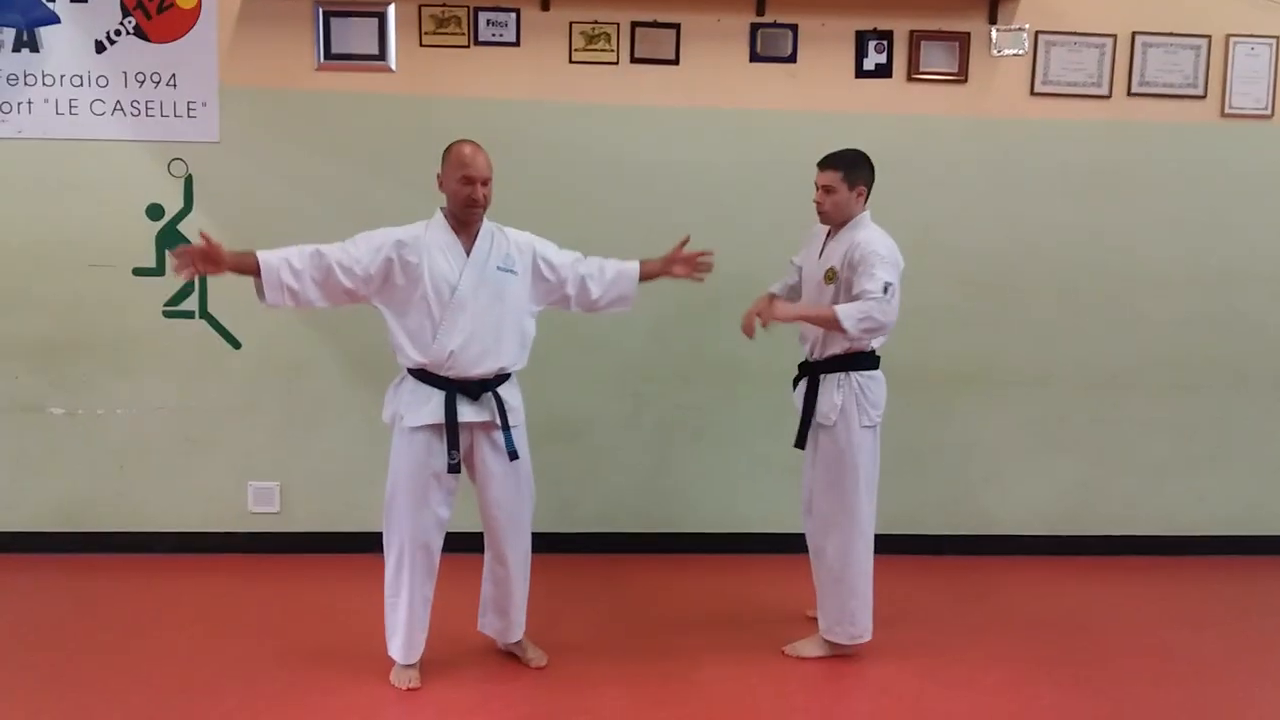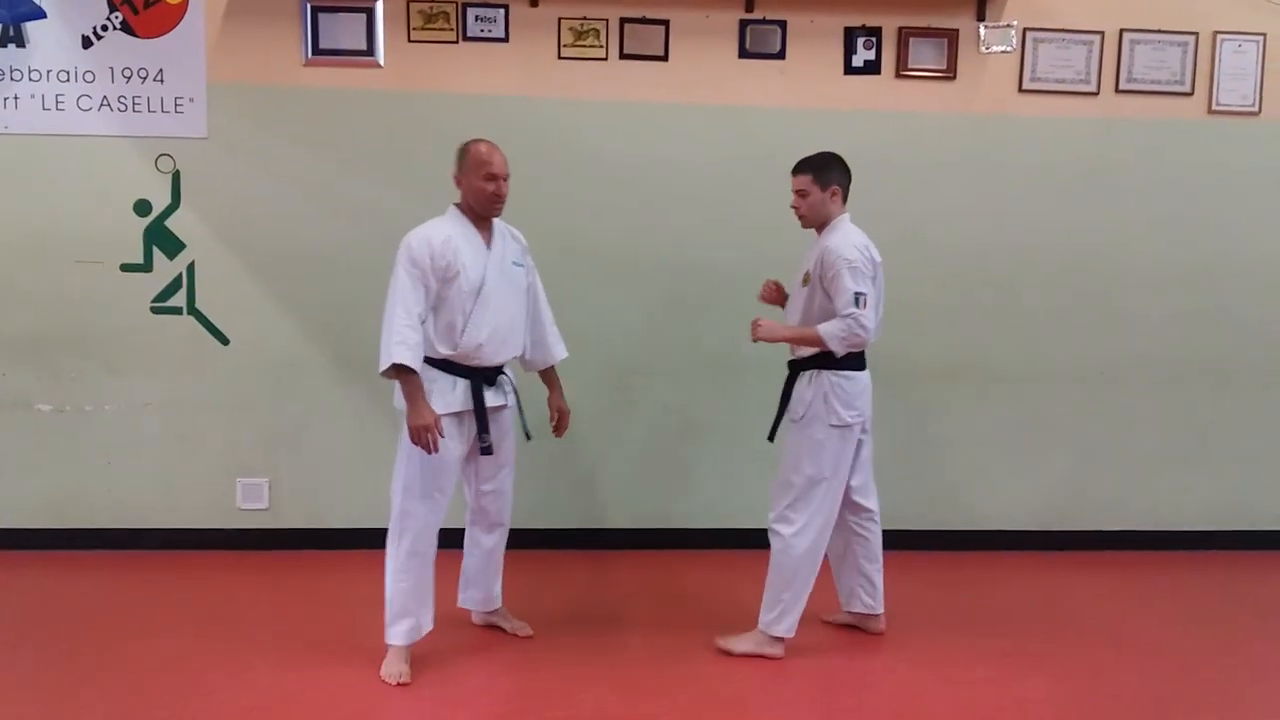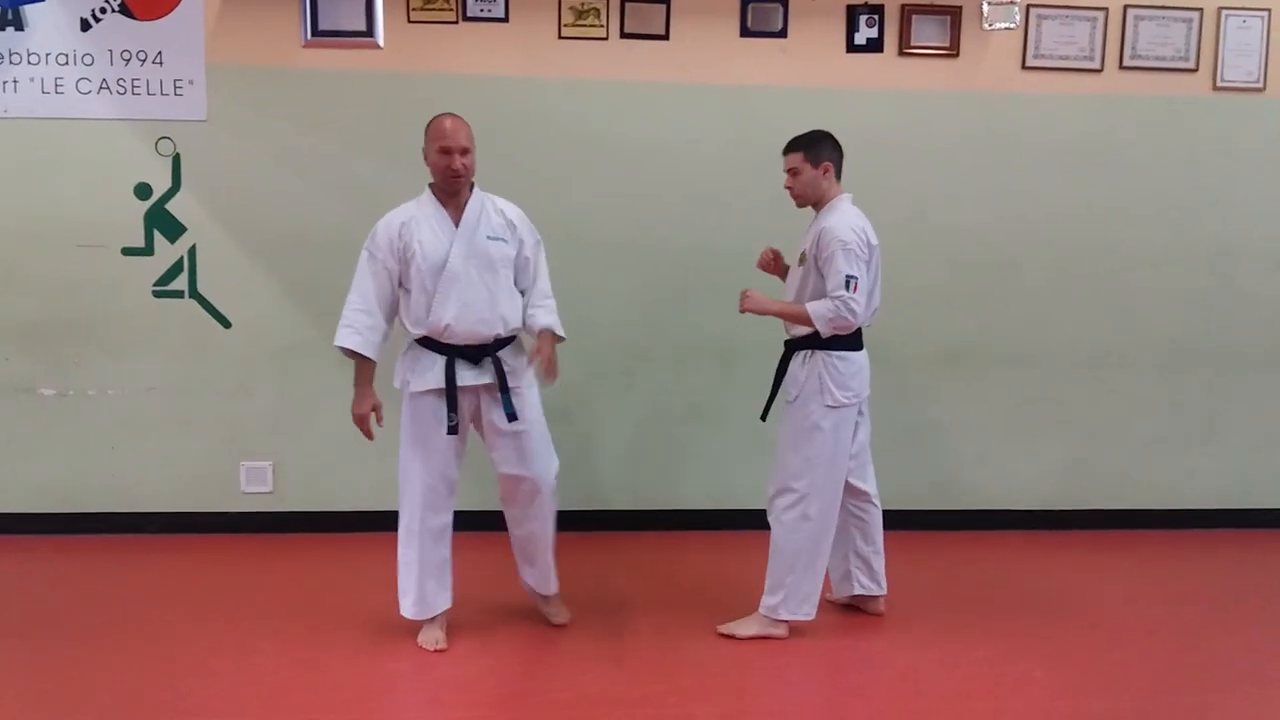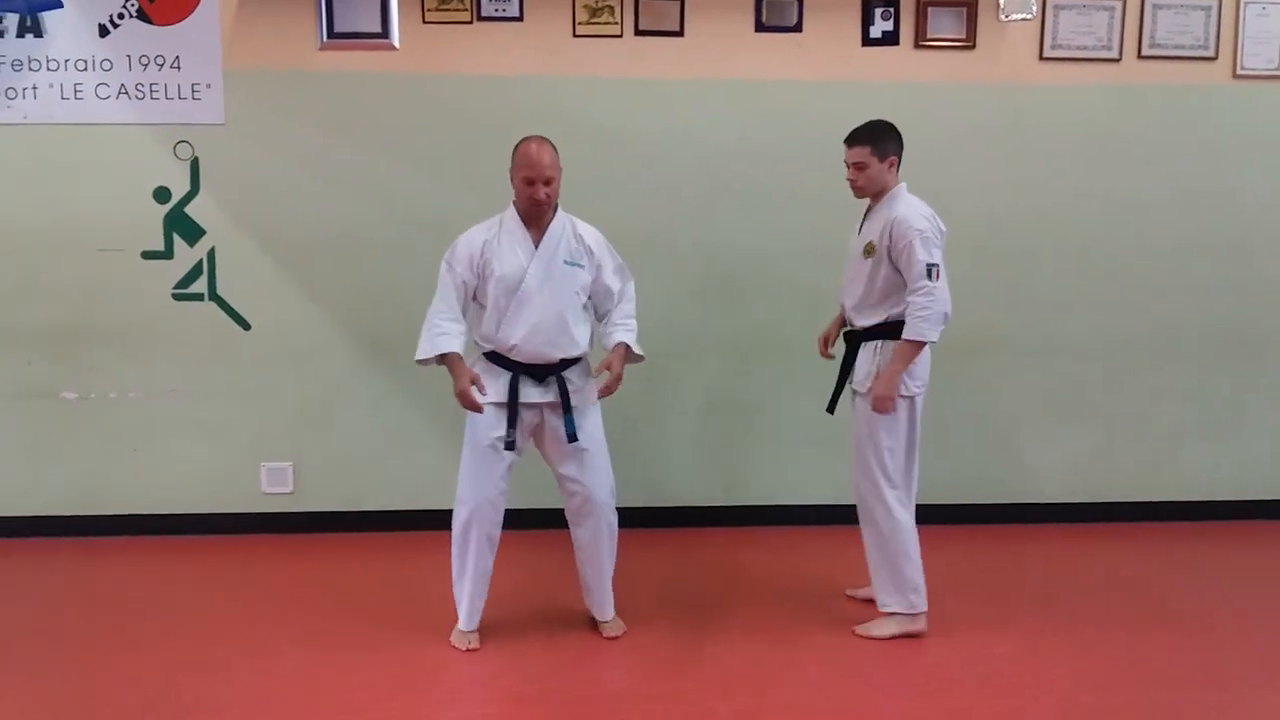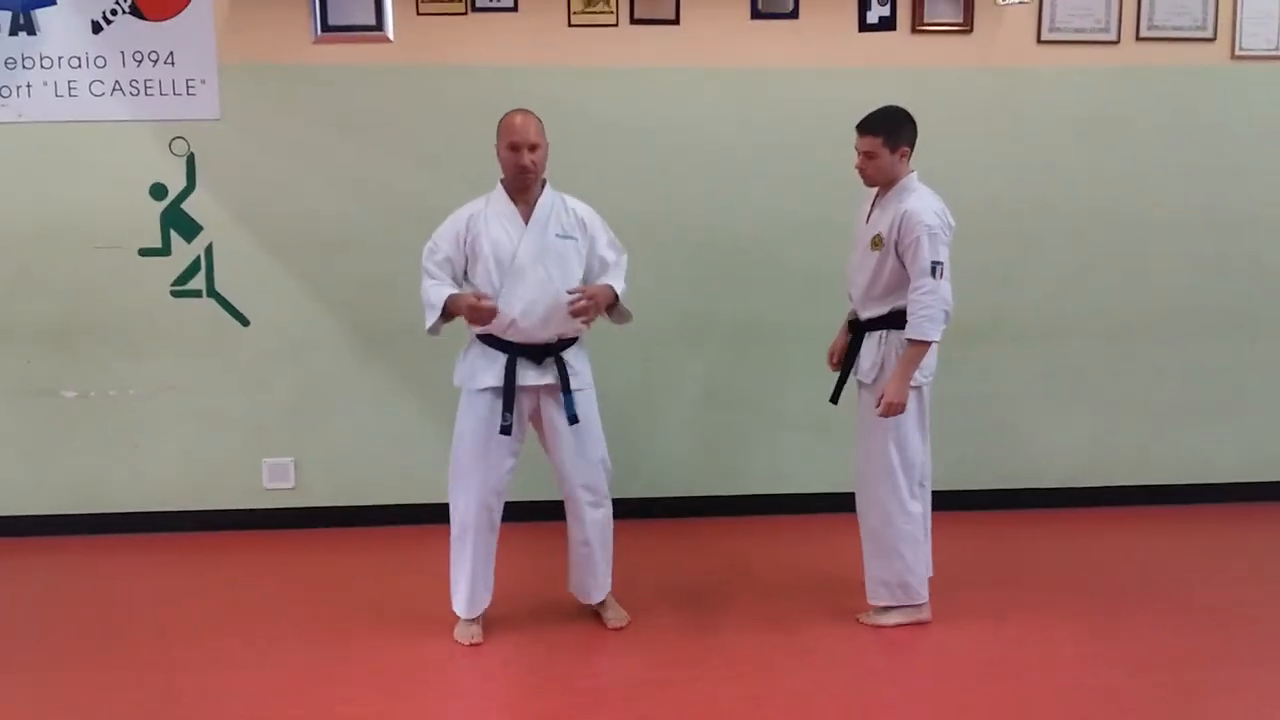
dt=1s
person 1, frame 1
left shoulder: (522, 248)
right shoulder: (400, 247)
left elbow: (588, 277)
right elbow: (320, 267)
left wrist: (662, 267)
right wrist: (228, 261)
left hip: (497, 406)
right hip: (427, 407)
left knee: (510, 526)
right knee: (413, 530)
left ankle: (509, 631)
right ankle: (405, 652)
person 1, frame 2
left shoulder: (514, 243)
right shoulder: (427, 242)
left elbow: (535, 319)
right elbow: (403, 325)
left wrist: (555, 388)
right wrist: (416, 403)
left hip: (496, 393)
right hip: (442, 393)
left knee: (493, 506)
right knee: (418, 513)
left ankle: (483, 603)
right ankle: (400, 640)
person 1, frame 3
left shoulder: (508, 217)
right shoulder: (399, 226)
left elbow: (538, 283)
right elbow: (370, 307)
left wrist: (545, 337)
right wrist: (363, 387)
left hip: (504, 368)
right hip: (434, 372)
left knee: (534, 477)
right knee: (427, 491)
left ankle: (544, 586)
right ankle: (430, 610)
person 1, frame 4
left shoulder: (587, 241)
right shoulder: (479, 242)
left elbow: (620, 303)
right elbow: (446, 308)
left wrist: (618, 355)
right wrist: (456, 367)
left hip: (570, 388)
right hip: (498, 388)
left knee: (594, 498)
right knee: (477, 502)
left ankle: (601, 605)
right ankle: (467, 614)
person 1, frame 5
left shoulder: (578, 215)
right shoulder: (469, 219)
left elbow: (615, 269)
right elbow: (432, 277)
left wrist: (604, 295)
right wrist: (460, 304)
left hip: (563, 368)
right hip: (493, 369)
left knee: (587, 481)
right knee: (477, 489)
left ankle: (599, 592)
right ankle: (469, 606)
person 2, frame 1
left shoulder: (873, 247)
right shoulder: (821, 238)
left elbow: (875, 315)
right elbow: (795, 282)
left wrist: (795, 312)
right wrist: (769, 303)
left hip: (850, 388)
right hip: (821, 383)
left knee: (843, 509)
right knee: (822, 504)
left ankle: (842, 630)
right ankle: (842, 603)
person 2, frame 2
left shoulder: (843, 248)
right shoulder: (836, 244)
left elbow: (857, 328)
left wrist: (782, 332)
right wrist: (786, 299)
left hip: (829, 388)
right hip: (838, 385)
left knee: (799, 510)
right knee: (852, 501)
left ankle: (772, 631)
right ankle: (866, 607)
person 2, frame 3
left shoulder: (839, 230)
right shoulder: (837, 223)
left elbow: (844, 311)
left wrist: (770, 306)
right wrist: (786, 273)
left hip: (825, 370)
right hip: (836, 366)
left knee: (800, 492)
right knee: (851, 483)
left ankle: (778, 613)
right ankle: (866, 589)
person 2, frame 4
left shoulder: (909, 220)
right shoulder: (876, 214)
left elbow: (930, 305)
left wrist: (893, 376)
right wrist: (840, 323)
left hip: (891, 361)
right hip: (871, 355)
left knee: (884, 485)
right knee: (881, 480)
left ankle: (908, 608)
right ankle: (892, 583)
person 2, frame 5
left shoulder: (919, 213)
right shoulder: (877, 202)
left elbow: (931, 304)
left wrist: (901, 378)
right wrist: (847, 334)
left hip: (896, 352)
right hip: (874, 346)
left knee: (887, 476)
right knee: (903, 469)
left ankle: (907, 597)
right ankle: (907, 573)
